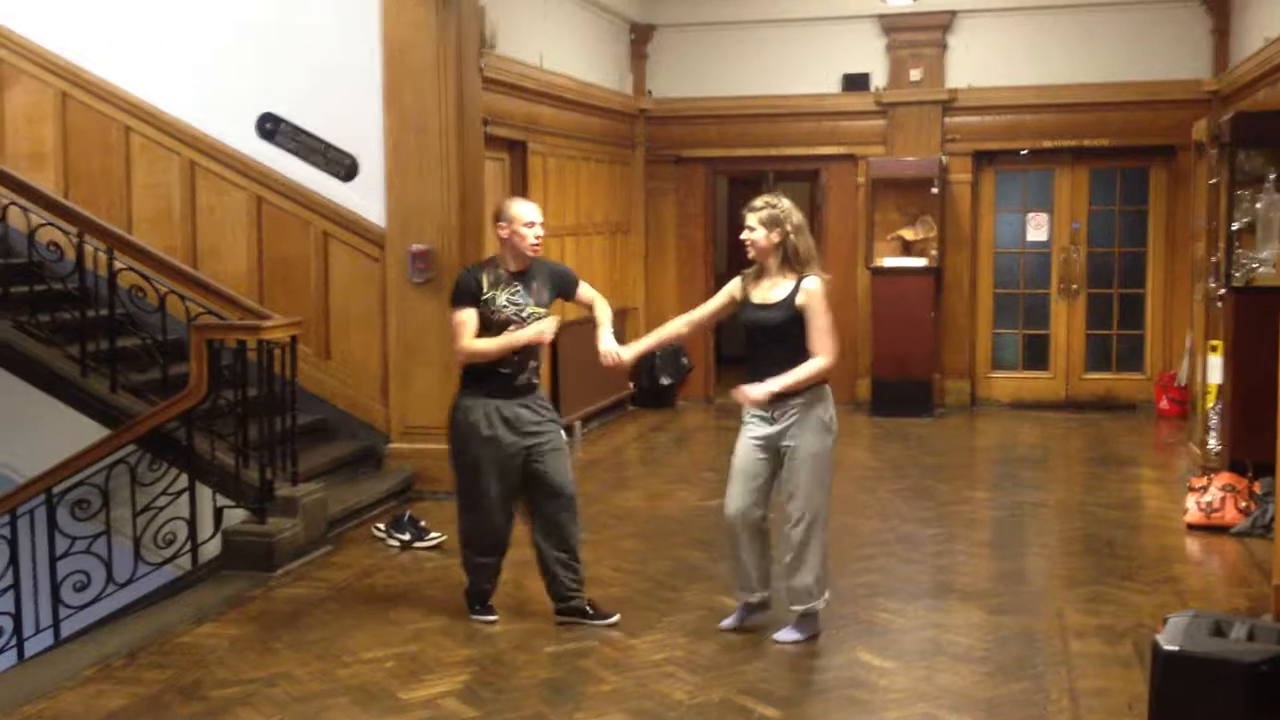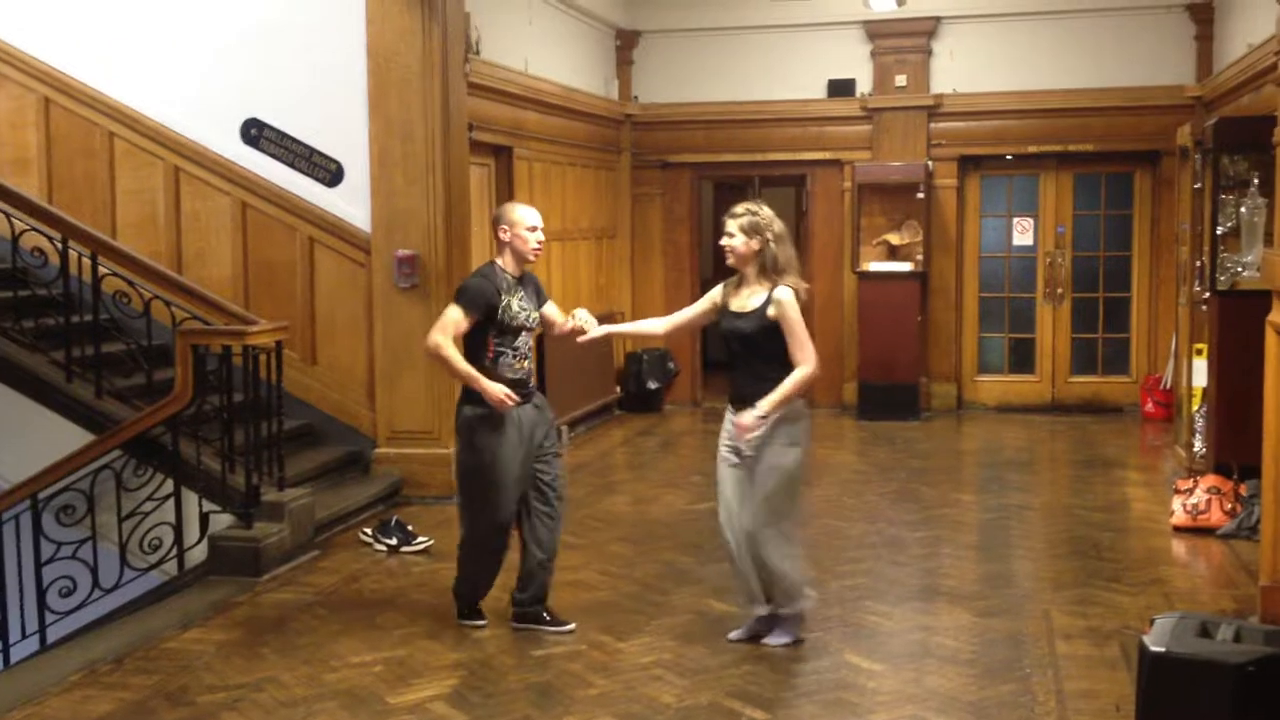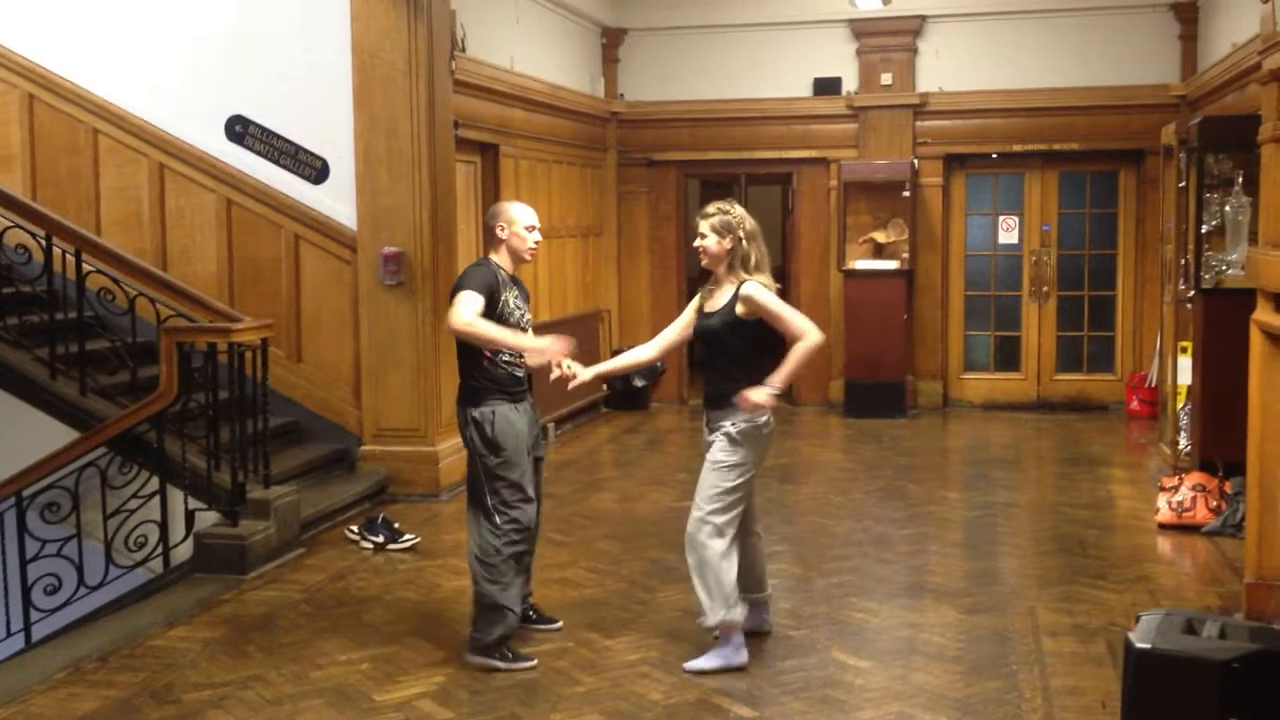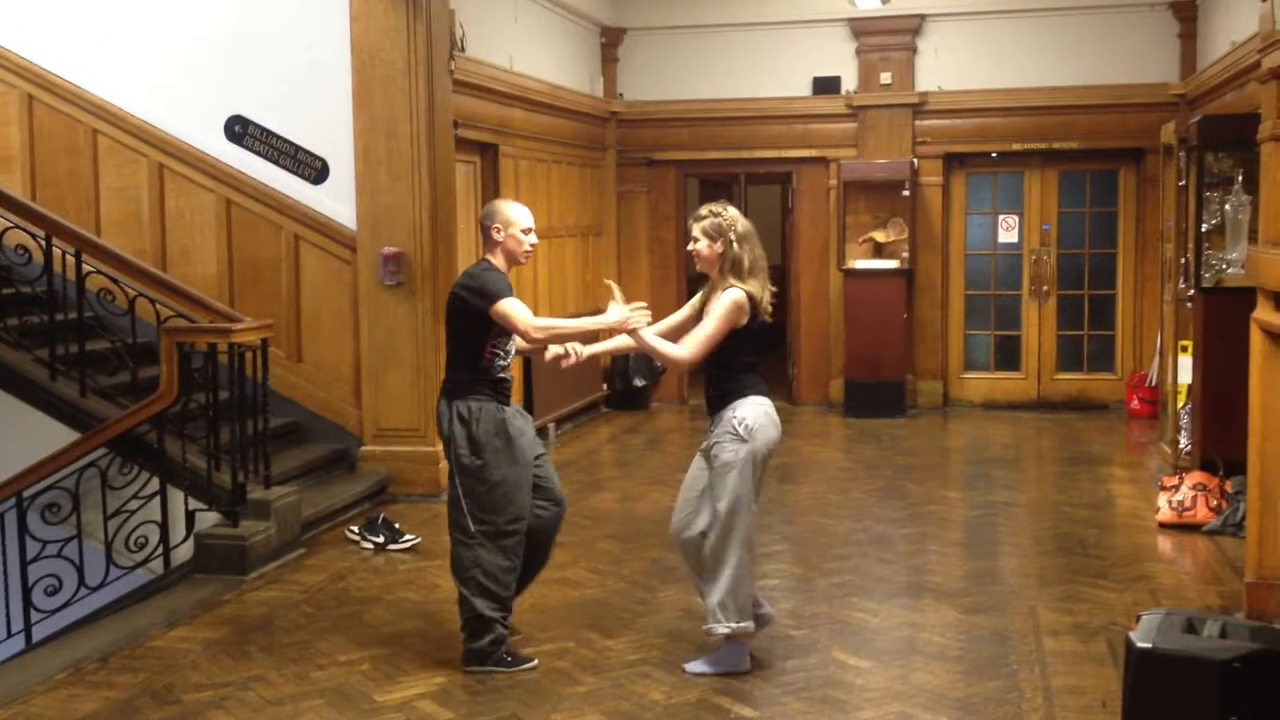
dt=0.3s
person 1, frame 1
left shoulder: (808, 287)
right shoulder: (743, 285)
left elbow: (823, 358)
right elbow: (688, 323)
left wrist: (771, 386)
right wrist: (632, 349)
left hip: (804, 409)
right hip: (758, 411)
left knee: (803, 514)
right knee: (739, 509)
left ankle: (806, 612)
right ankle: (753, 598)
person 1, frame 2
left shoulder: (780, 296)
right shoulder: (724, 293)
left elbow: (807, 367)
right elbow: (666, 324)
left wrist: (761, 411)
right wrist: (606, 329)
left hip: (777, 423)
right hip: (737, 419)
left knee: (767, 527)
right knee: (737, 527)
left ankle: (791, 612)
right ankle: (767, 612)
person 1, frame 3
left shoulder: (750, 292)
right shoulder: (706, 296)
left elbow: (811, 337)
right elbow: (654, 348)
left wrist: (770, 388)
right wrist: (594, 370)
left hip: (742, 423)
right hip: (717, 420)
left knee: (707, 527)
right knee: (737, 522)
left ankle: (729, 642)
right ankle: (755, 611)
person 1, frame 4
left shoulder: (735, 297)
right shoulder: (710, 295)
left elbow: (681, 356)
right elbow: (657, 332)
left wrist: (627, 325)
right wrist: (589, 350)
left hip: (746, 421)
right hip: (729, 423)
left knee: (728, 533)
right knee: (688, 526)
left ankle: (734, 647)
right ankle: (749, 608)
person 2, frame 1
left shoulder: (549, 273)
right shoulder: (473, 281)
left elbow: (597, 301)
right elbow: (464, 350)
left wrist: (605, 335)
right wrist: (525, 336)
left hip: (531, 405)
right hip: (482, 409)
left knee: (558, 497)
right knee: (486, 509)
left ankle: (570, 599)
right ankle: (479, 595)
person 2, frame 2
left shoulder: (530, 283)
right shoulder: (484, 285)
left elbow: (556, 325)
right elbow: (437, 342)
left wrist: (576, 319)
right wrist: (482, 385)
left hip: (532, 407)
right hip: (489, 414)
left knee: (545, 507)
right knee: (492, 512)
left ankle: (529, 605)
right ankle: (469, 593)
person 2, frame 3
left shoulder: (516, 285)
right shoulder: (481, 277)
right elbow: (460, 322)
left wrist: (552, 359)
right wrist: (526, 344)
left hip: (519, 407)
right hip: (490, 412)
left knee: (523, 512)
right knee: (509, 518)
left ankle: (516, 603)
right ankle: (488, 639)
person 2, frame 4
left shoulder: (495, 282)
right shoulder: (479, 282)
right elbow: (534, 330)
left wrist: (552, 345)
right wrist: (609, 321)
left hip: (496, 411)
right hip: (473, 414)
left knee: (545, 505)
right knee: (487, 526)
left ankle: (488, 613)
right ankle: (483, 643)
